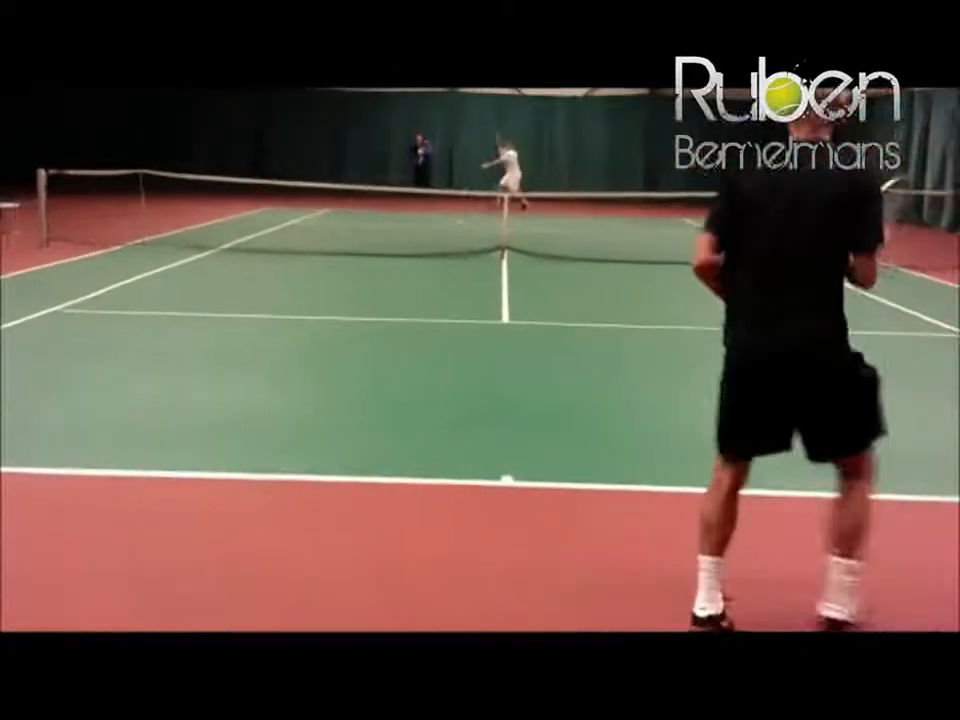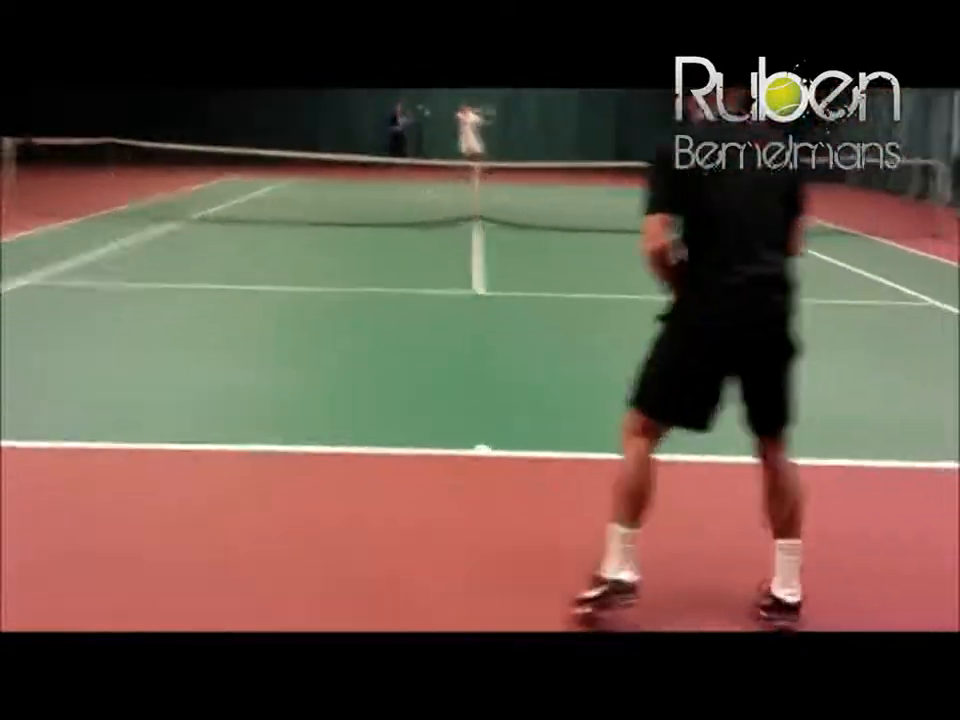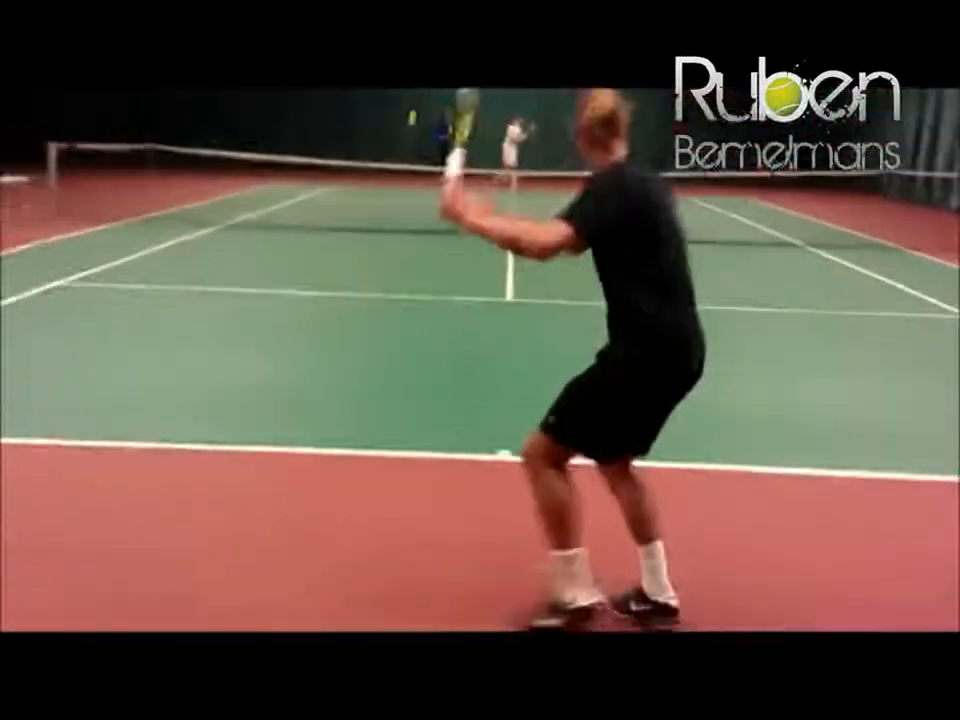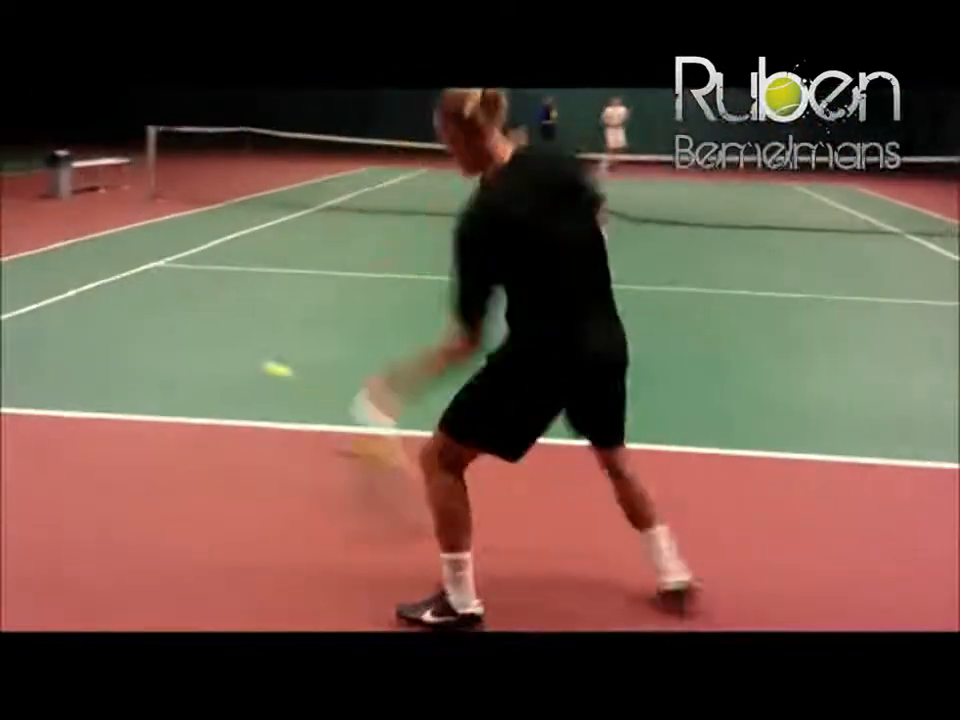
dt=0.5s
person 1, frame 1
left shoulder: (747, 175)
right shoulder: (855, 181)
left elbow: (704, 262)
right elbow: (865, 273)
left hip: (750, 343)
right hip: (820, 346)
left knee: (729, 470)
right knee: (855, 470)
left ankle: (707, 606)
right ankle: (840, 609)
person 1, frame 2
left shoulder: (678, 149)
right shoulder: (776, 146)
left elbow: (657, 247)
right elbow: (792, 244)
left wrist: (685, 291)
left hip: (708, 311)
right hip: (770, 313)
left knee: (640, 431)
right knee: (773, 447)
left ankle: (618, 573)
right ankle: (785, 591)
person 1, frame 3
left shoulder: (614, 185)
right shoulder: (638, 183)
left elbow: (550, 242)
right elbow: (556, 238)
left wrist: (470, 216)
right wrist: (494, 219)
left hip: (648, 352)
right hip: (673, 350)
left knee: (541, 456)
right knee: (612, 460)
left ankle: (575, 598)
right ankle: (657, 594)
person 1, frame 4
left shoulder: (478, 218)
right shoulder: (557, 166)
left elbow: (466, 339)
left wrist: (406, 380)
left hip: (542, 355)
right hip: (602, 348)
left knee: (441, 456)
right knee: (611, 454)
left ankle: (460, 602)
right ankle: (671, 572)
